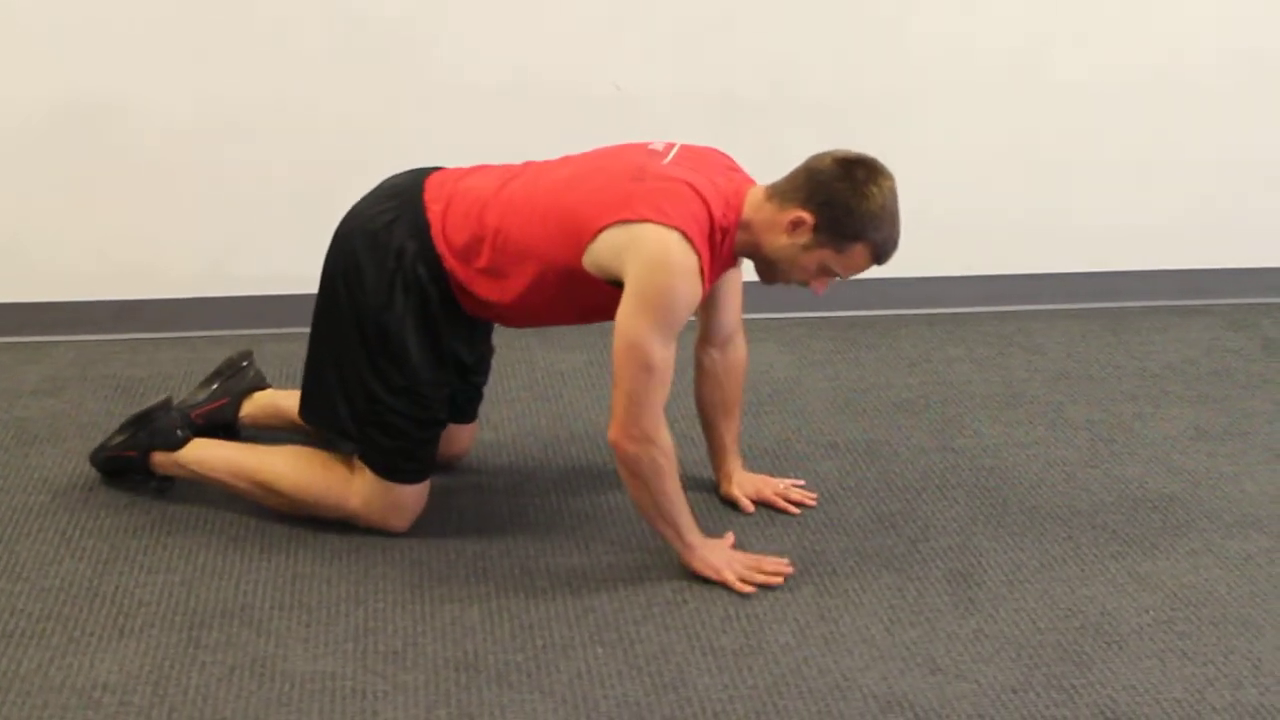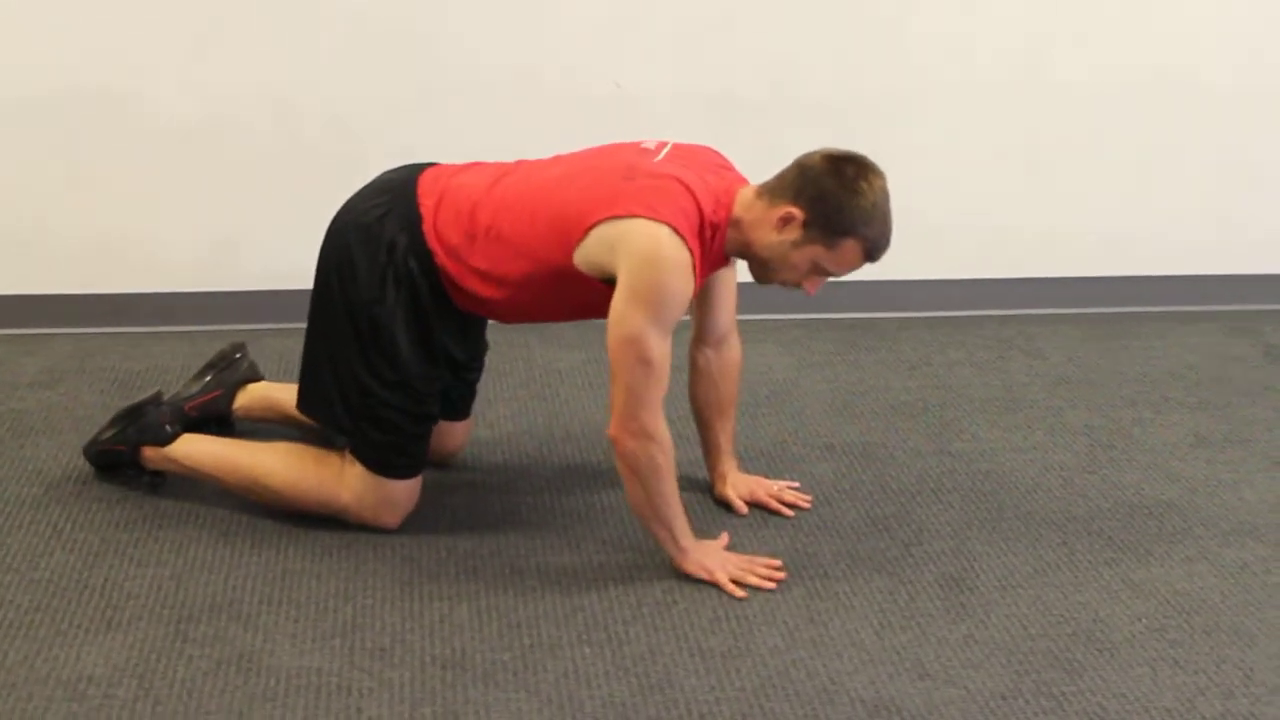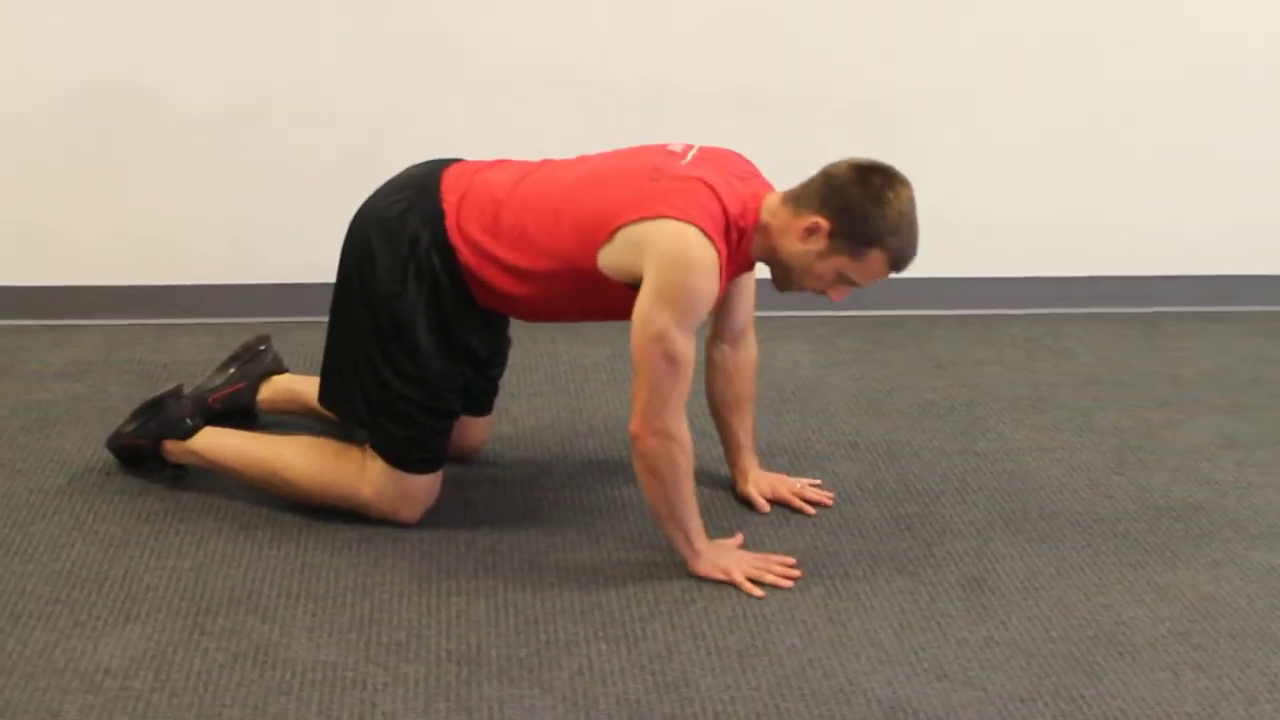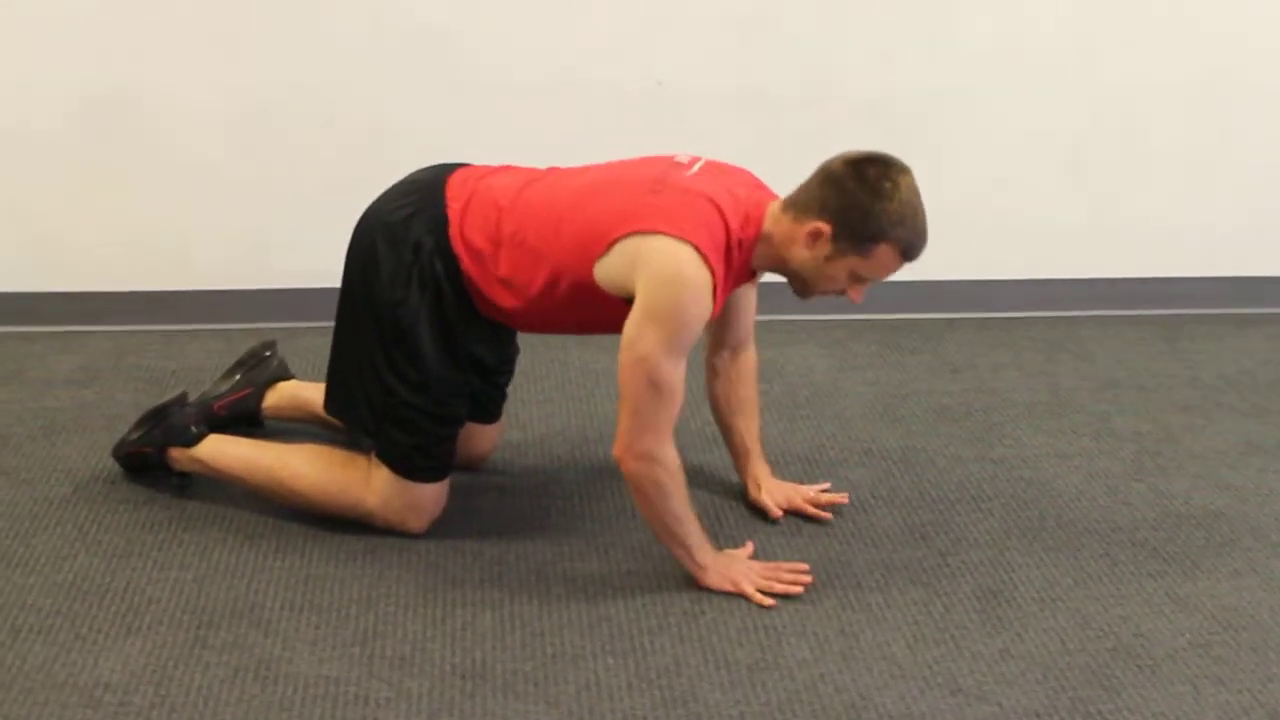
dt=0.3s
person 1, frame 1
left shoulder: (734, 195)
right shoulder: (672, 252)
left elbow: (721, 343)
right elbow: (633, 434)
left wrist: (730, 468)
right wrist: (695, 550)
left hip: (437, 226)
right hip: (397, 261)
left knee: (447, 444)
right knee: (388, 503)
left ankle: (245, 399)
right ankle: (170, 445)
person 1, frame 2
left shoulder: (724, 193)
right shoulder: (664, 249)
left elbow: (716, 342)
right elbow: (633, 431)
left wrist: (726, 469)
right wrist: (685, 552)
left hip: (429, 217)
right hip: (389, 256)
left knee: (442, 440)
right knee: (380, 498)
left ankle: (240, 392)
right ankle: (161, 441)
person 1, frame 3
left shoulder: (748, 197)
right shoulder: (690, 251)
left elbow: (732, 341)
right elbow: (655, 429)
left wrist: (746, 467)
right wrist: (699, 553)
left hip: (455, 218)
right hip: (412, 251)
left knee: (462, 435)
right knee: (400, 492)
left ankle: (262, 384)
right ankle: (182, 433)
person 1, frame 4
left shoulder: (752, 208)
right shoulder: (683, 268)
left elbow: (731, 351)
right elbow: (640, 451)
left wrist: (757, 474)
right wrist: (707, 564)
left hip: (457, 216)
right hip: (415, 258)
left knee: (470, 443)
right knee: (407, 502)
left ankle: (269, 389)
right ankle: (187, 441)
